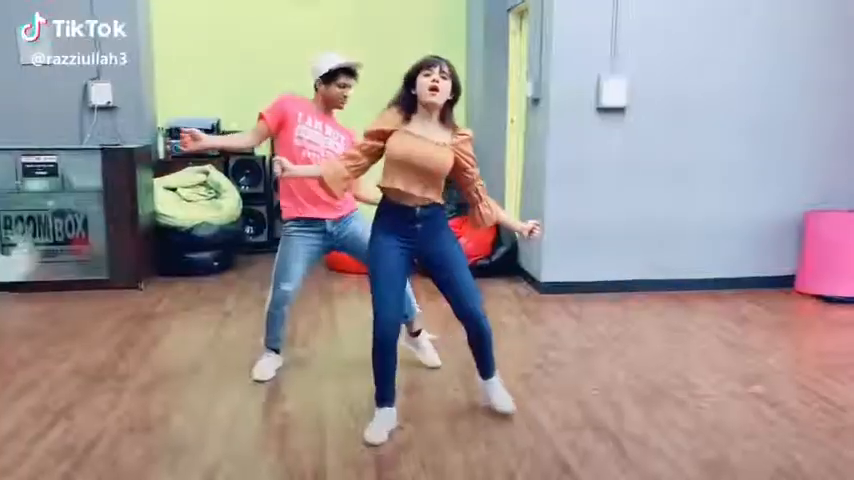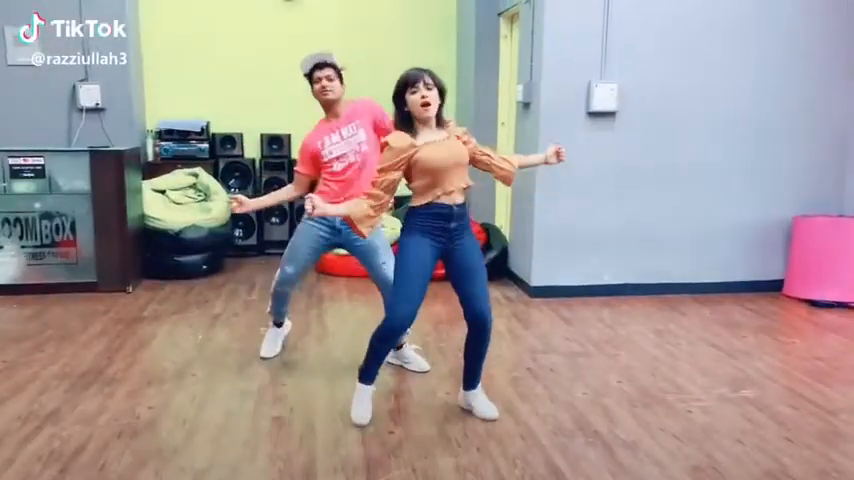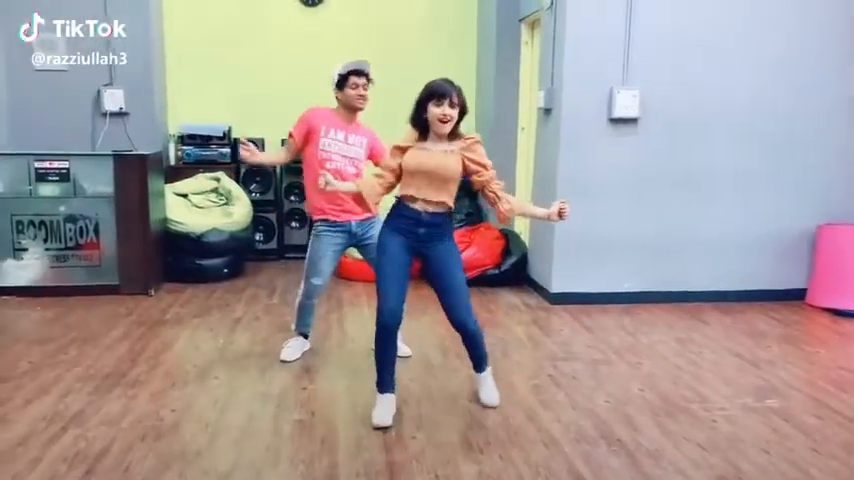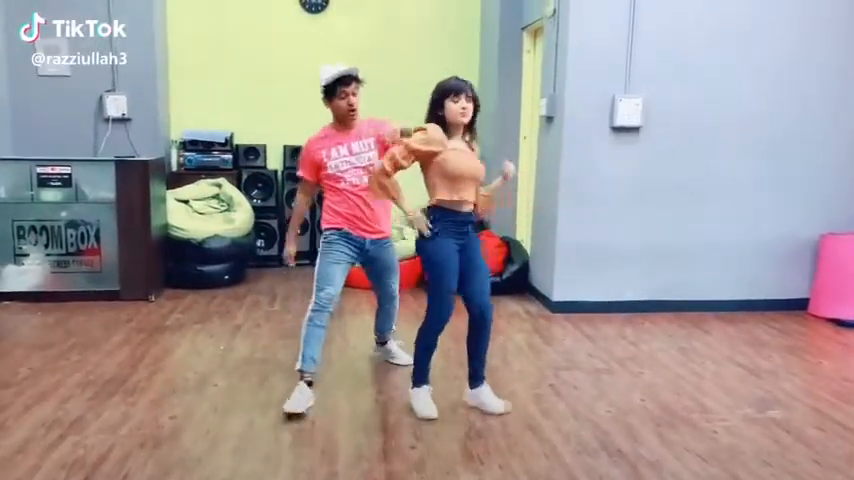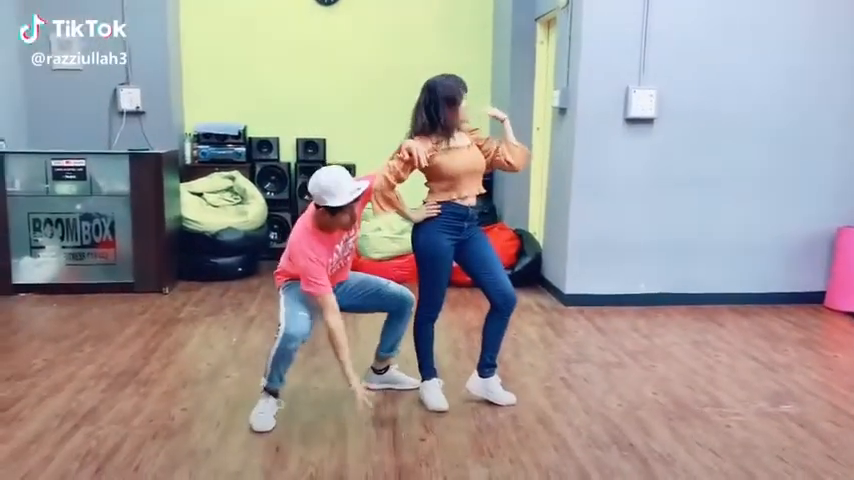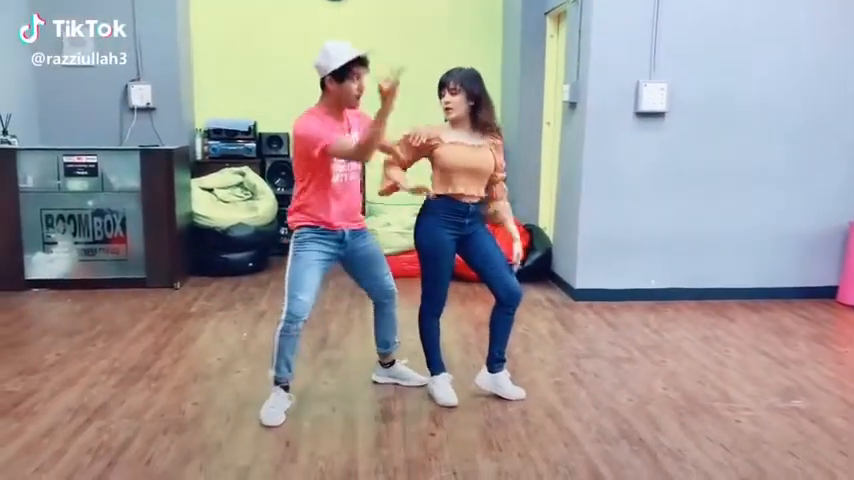
dt=0.7s
person 1, frame 1
left shoulder: (459, 140)
right shoulder: (393, 122)
left elbow: (474, 191)
right elbow: (354, 162)
left wrist: (517, 225)
right wrist: (299, 170)
left hip: (435, 229)
right hip: (390, 228)
left knee: (474, 316)
right knee: (386, 326)
left ankle: (490, 381)
right ankle: (386, 410)
person 1, frame 2
left shoulder: (453, 133)
right shoulder: (400, 143)
left elbow: (490, 160)
right elbow: (378, 196)
left wrist: (542, 158)
right wrist: (328, 209)
left hip: (461, 228)
right hip: (423, 230)
left knee: (480, 318)
right knee: (398, 319)
left ankle: (471, 392)
right ankle: (365, 386)
person 1, frame 3
left shoulder: (467, 147)
right shoulder: (409, 142)
left elbow: (494, 192)
right elbow: (382, 181)
left wrist: (545, 213)
right wrist: (338, 185)
left hip: (439, 234)
right hip: (398, 228)
left knee: (463, 319)
right knee: (388, 317)
left ankle: (482, 374)
right ankle: (386, 395)
person 1, frame 4
left shoulder: (470, 146)
right shoulder: (431, 136)
right elbow: (384, 170)
left wrist: (502, 180)
right wrist: (409, 211)
left hip: (468, 231)
right hip: (440, 230)
left knee: (482, 311)
right knee: (439, 314)
left ankle: (477, 387)
right ankle: (420, 388)
person 1, frame 5
left shoulder: (472, 138)
right shoulder: (422, 146)
left elbow: (513, 161)
right elbow: (383, 184)
left wrist: (504, 122)
right wrist: (411, 216)
left hip: (471, 225)
right hip: (438, 226)
left knee: (505, 298)
right knee: (430, 308)
left ankle: (485, 377)
right ankle: (429, 381)
person 1, frame 6
left shoulder: (491, 141)
right shoulder: (431, 136)
left elbow: (496, 190)
right elbow: (393, 165)
left wrist: (514, 233)
right wrist: (406, 184)
left hip: (474, 221)
right hip: (438, 219)
left knee: (510, 292)
right knee: (434, 303)
left ankle: (494, 372)
right ankle: (438, 376)
person 2, frame 1
left shoulder: (345, 135)
right shoulder: (289, 106)
right elbow: (254, 138)
right wrist: (208, 141)
left hip: (346, 219)
right hip: (303, 225)
right knee: (283, 293)
left ankle: (415, 333)
right ankle: (272, 352)
person 2, frame 2
left shoulder: (367, 110)
right shoulder: (312, 141)
right elbow: (296, 188)
right wrist: (254, 203)
right hip: (320, 219)
left knee: (392, 283)
right knee: (286, 277)
left ankle: (398, 347)
right ankle: (278, 325)
person 2, frame 3
left shoulder: (367, 135)
right shoulder: (314, 118)
right elbow: (287, 153)
right wrist: (258, 157)
left hip: (367, 220)
right hip: (330, 223)
right knee: (313, 286)
right ankle: (301, 336)
person 2, frame 4
left shoulder: (376, 130)
right shoulder: (316, 144)
right elbow: (306, 193)
right wrist: (291, 237)
left hip: (378, 234)
right hip: (339, 236)
left knee: (390, 295)
right knee: (323, 304)
left ankle: (384, 343)
right ankle: (305, 383)
person 2, frame 5
left shoulder: (351, 197)
right shoulder: (305, 245)
right elbow: (331, 316)
right wrist: (351, 377)
left hip: (341, 280)
right hip: (301, 285)
left knee: (403, 300)
right knee: (293, 331)
left ankle: (381, 370)
right ankle: (270, 395)
person 2, frame 6
left shoulder: (357, 119)
right shoulder: (308, 126)
right elbow: (357, 153)
right wrist: (386, 106)
left hip: (355, 230)
right hip: (314, 234)
left knee: (386, 294)
right knee: (296, 313)
left ankle: (387, 366)
right ankle: (281, 389)
